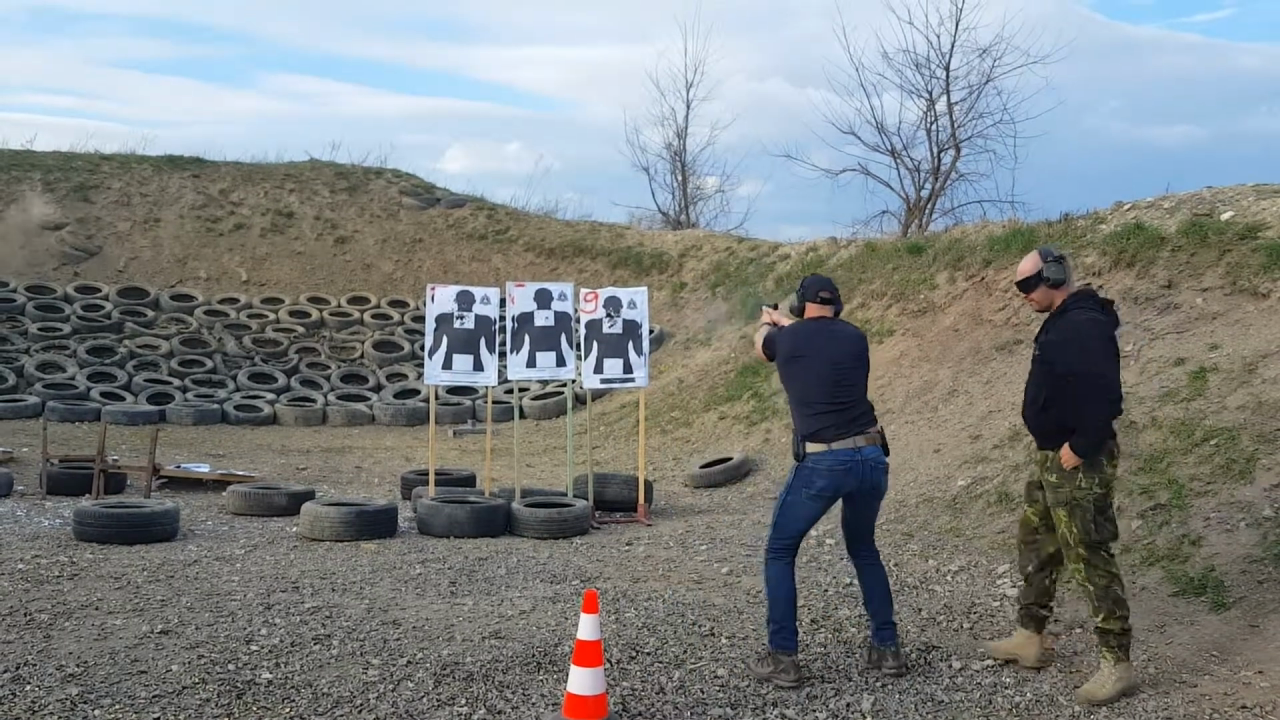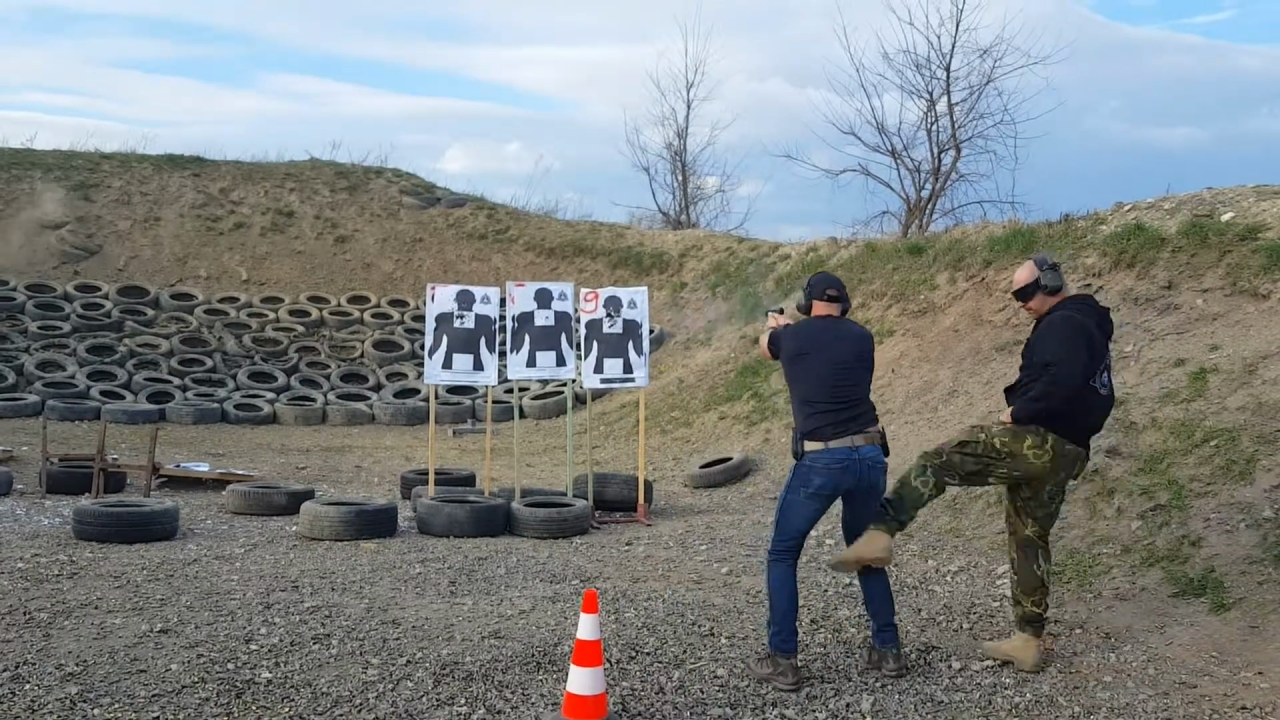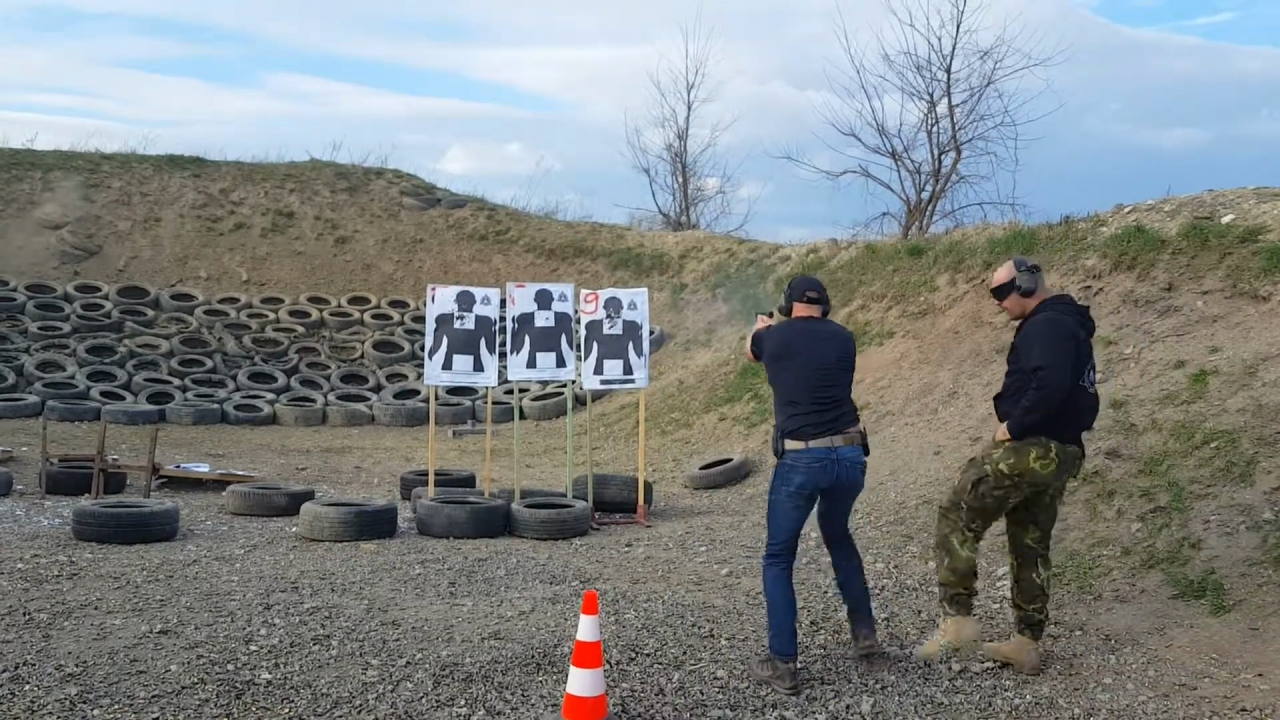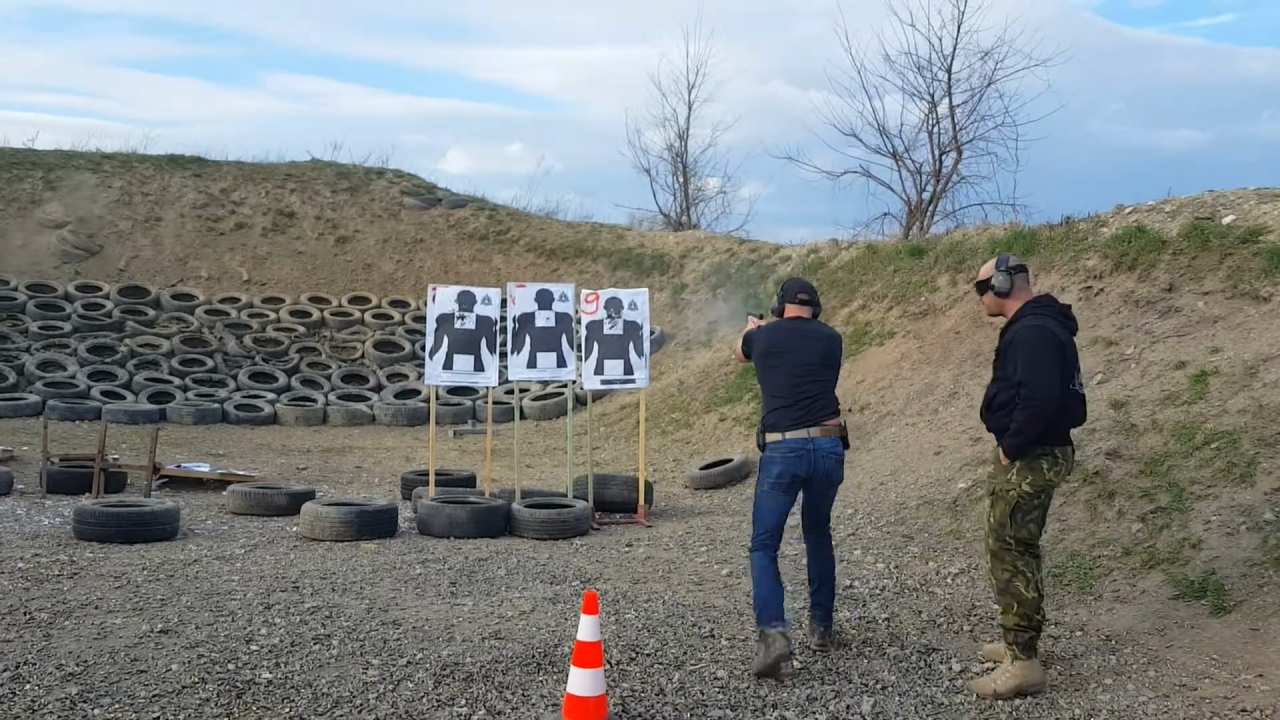
dt=0.3s
person 1, frame 1
left shoulder: (1083, 326)
right shoulder: (1062, 322)
left elbow: (1103, 394)
left wrist: (1081, 447)
left hip: (1076, 461)
right hip: (1052, 455)
left knee: (1089, 559)
right knee: (1036, 545)
left ankle: (1117, 664)
right ankle: (1029, 637)
person 1, frame 2
left shoulder: (1064, 323)
right shoulder: (1090, 327)
left elbow: (1061, 380)
right elbow: (1093, 394)
left wrist: (1019, 412)
left hip: (1032, 438)
right hip: (1066, 452)
left knee: (934, 465)
right knee: (1031, 541)
left ankle: (877, 537)
right ankle: (1027, 640)
person 1, frame 3
left shoulder: (1043, 326)
right shoulder: (1070, 325)
left elbow: (1049, 383)
right elbow: (1070, 386)
left wrist: (1013, 425)
left hip: (1029, 447)
right hip: (1064, 452)
left knee: (957, 516)
right knee: (1030, 546)
left ankle: (958, 619)
right ankle: (1025, 642)
person 1, frame 4
left shoulder: (1031, 332)
right shoulder: (1041, 326)
left elbow: (1040, 400)
left wrist: (1012, 447)
left hip: (1026, 459)
right hip: (1042, 455)
left knee: (1006, 554)
right knee: (1022, 552)
left ankle: (1023, 664)
right ankle: (1021, 644)
person 2, frame 1
left shoulder: (785, 340)
right shoulder: (855, 338)
left elbow: (762, 345)
left wrist: (767, 322)
left hip: (821, 463)
right hip: (871, 458)
left knee: (779, 553)
right knee: (863, 549)
left ankle: (783, 657)
right ankle: (886, 647)
person 2, frame 2
left shoulder: (791, 337)
right shoulder: (862, 337)
left elbow: (765, 347)
left wrist: (775, 325)
left hip: (820, 461)
right hip: (869, 457)
left knee: (783, 555)
left ankle: (783, 660)
right ankle: (887, 649)
person 2, frame 3
left shoulder: (771, 338)
right shoulder: (844, 338)
left elbow: (752, 350)
left hip: (800, 460)
right hip: (849, 456)
left knee: (778, 560)
right knee: (838, 539)
left ankle: (782, 663)
right ankle: (863, 628)
person 2, frame 4
left shoulder: (762, 338)
right shoulder: (831, 339)
left elbow: (742, 353)
left hip: (781, 451)
right hip: (827, 447)
left knee: (764, 548)
right knee: (818, 536)
left ankle: (774, 634)
right ankle: (822, 628)
